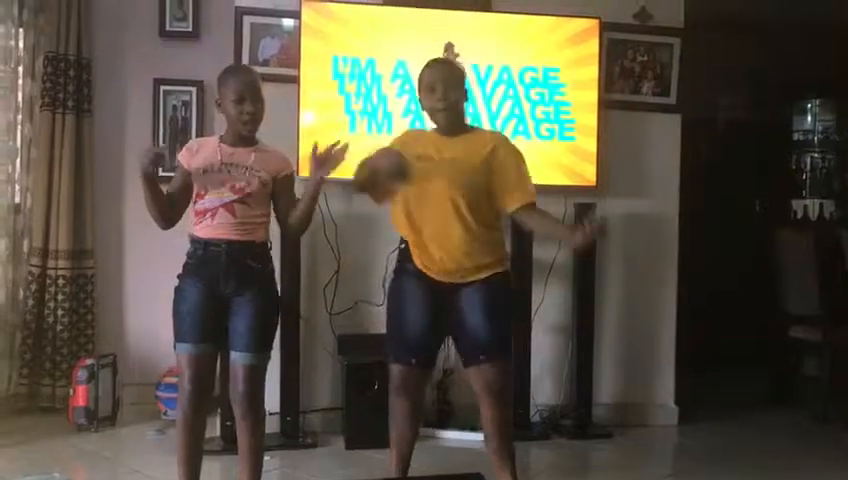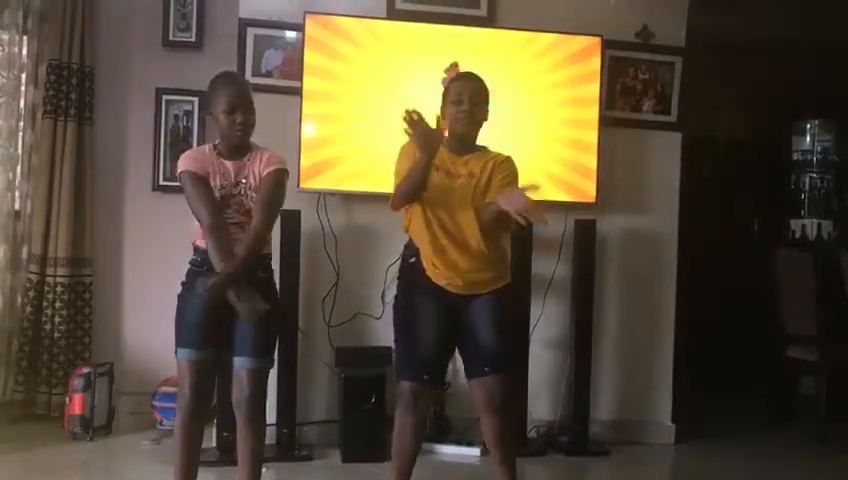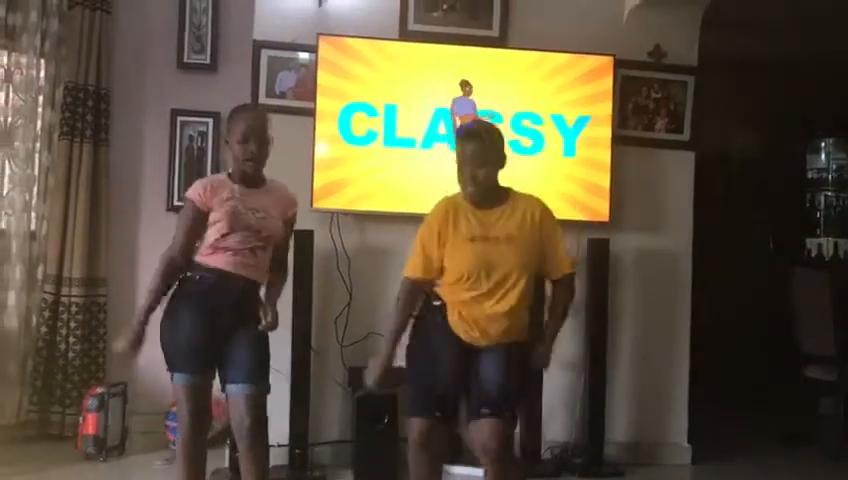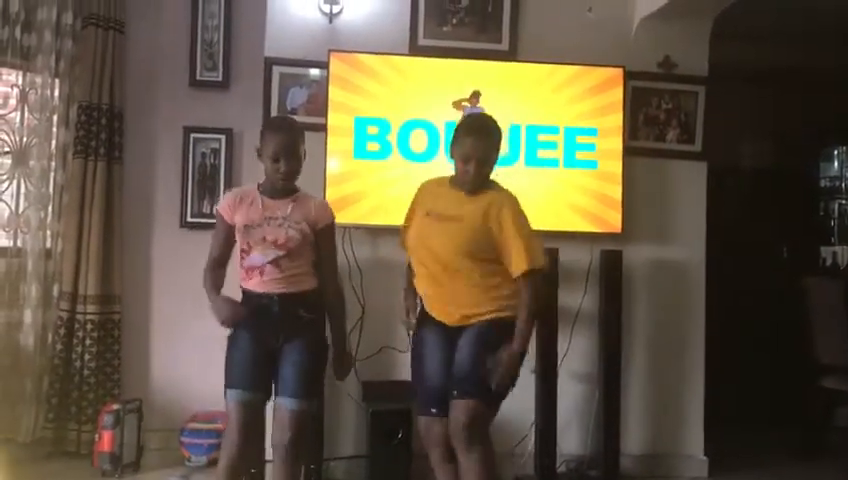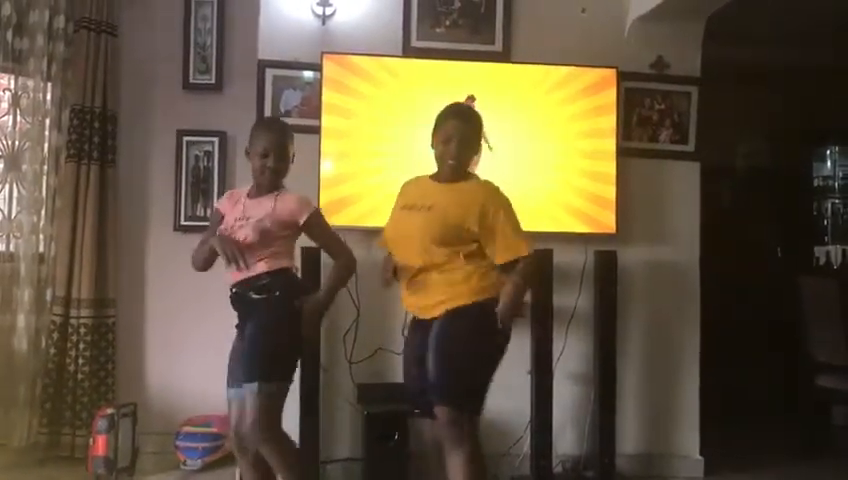
dt=1s
person 1, frame 1
left shoulder: (493, 147)
right shoulder: (409, 142)
left elbow: (523, 209)
right elbow: (366, 182)
left wrist: (567, 234)
right wrist: (378, 166)
left hip: (481, 277)
right hip: (418, 273)
left knee: (489, 380)
right knee: (404, 378)
person 1, frame 2
left shoulder: (500, 164)
right shoulder: (417, 150)
left elbow: (493, 221)
right elbow: (402, 197)
left wrist: (504, 206)
right wrist: (425, 155)
left hip: (487, 288)
right hip: (426, 283)
left knee: (492, 396)
right knee: (414, 391)
person 1, frame 3
left shoulder: (534, 214)
right shoulder: (445, 214)
left elbow: (563, 280)
right elbow: (413, 285)
left wrist: (546, 340)
right wrist: (386, 353)
left hip: (502, 340)
right hip: (442, 330)
left knee: (492, 441)
right knee: (422, 432)
person 1, frame 4
left shoulder: (503, 206)
right shoulder: (427, 192)
left elbow: (529, 278)
left wrist: (518, 344)
right wrist: (411, 288)
left hip: (489, 323)
right hip: (436, 323)
left knee: (466, 423)
right knee: (433, 428)
person 1, frame 5
left shoulder: (485, 195)
right shoulder: (409, 190)
left elbow: (521, 261)
right elbow: (395, 249)
left wrist: (509, 298)
right wrist: (389, 267)
left hip: (472, 314)
right hip: (427, 318)
left knee: (452, 422)
right knee: (443, 426)
person 2, frame 1
left shoulder: (275, 159)
right shoulder: (196, 151)
left elbow: (292, 227)
right elbow: (166, 218)
left wrist: (316, 180)
right wrist: (148, 177)
left hip: (253, 270)
right hip: (201, 267)
left knee: (246, 391)
right knee: (190, 387)
person 2, frame 2
left shoulder: (271, 163)
right shoulder: (194, 161)
left elbow: (261, 225)
right elbow: (212, 225)
left wrist: (230, 273)
right wrist: (228, 286)
left hip: (256, 278)
right hip: (206, 277)
left knee: (249, 397)
right knee: (193, 393)
person 2, frame 3
left shoulder: (284, 200)
right shoulder: (208, 190)
right elbow: (174, 258)
left wrist: (271, 302)
right wrist: (139, 323)
left hip: (245, 308)
right hip: (197, 299)
left knee: (251, 422)
right knee: (192, 418)
person 2, frame 4
left shoulder: (317, 211)
right shoulder: (236, 202)
left elbow: (329, 280)
right elbow: (214, 264)
left wrist: (340, 343)
right wrist: (216, 300)
left hip: (303, 320)
right hip: (253, 318)
left knee: (290, 439)
right knee: (240, 436)
person 2, frame 5
left shoulder: (294, 204)
right shoulder: (230, 201)
left elbow: (345, 259)
right elbow: (198, 261)
left wrist: (322, 301)
right wrist: (215, 240)
left hip: (277, 304)
right hip: (246, 312)
left knee: (259, 424)
right knee: (242, 434)
